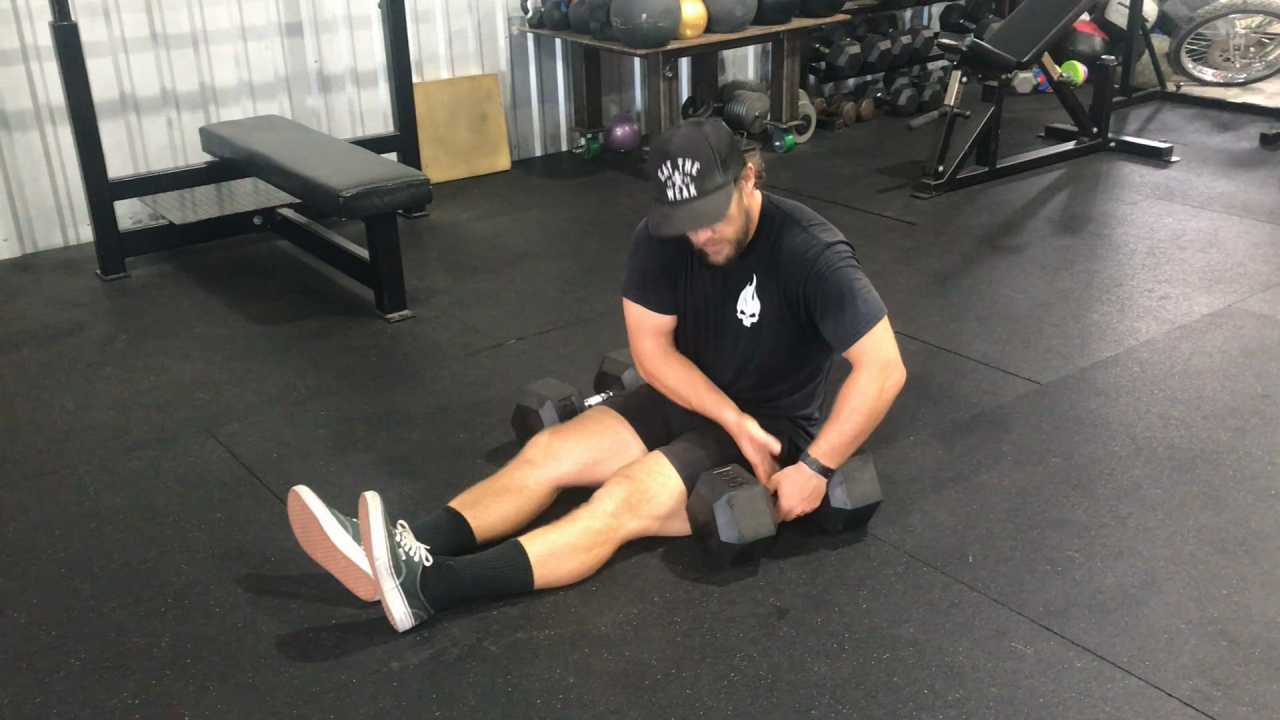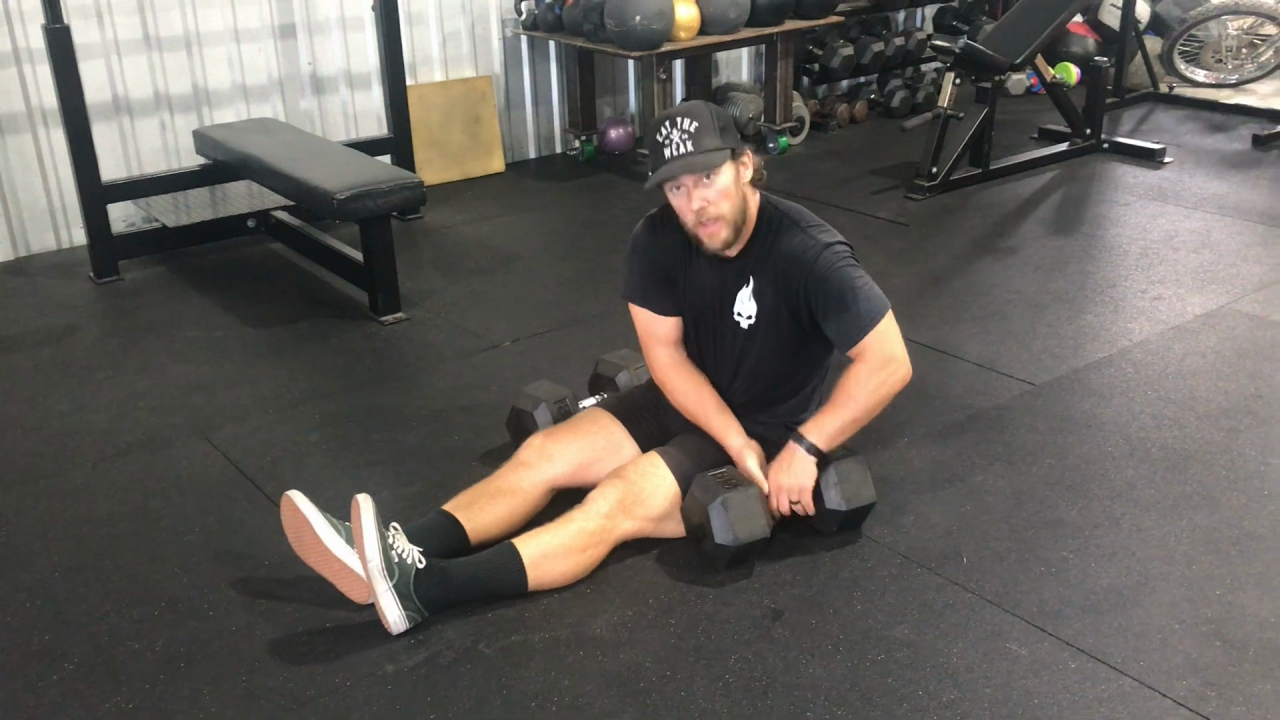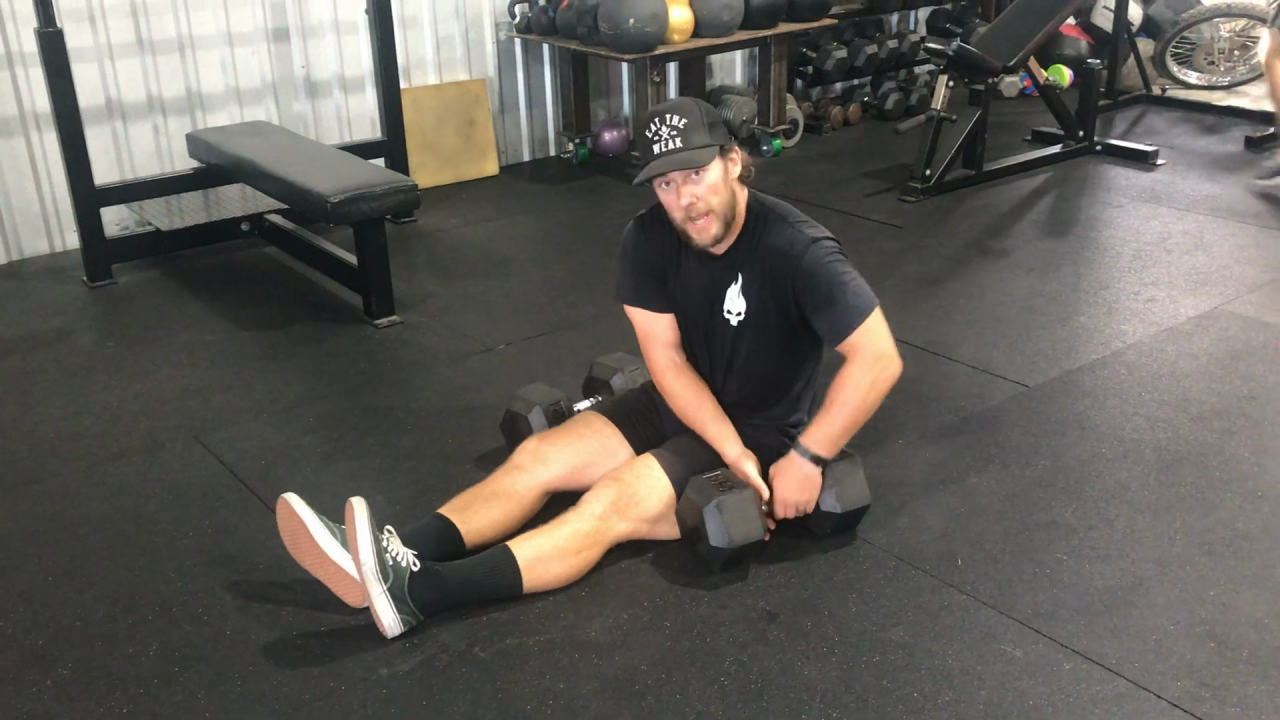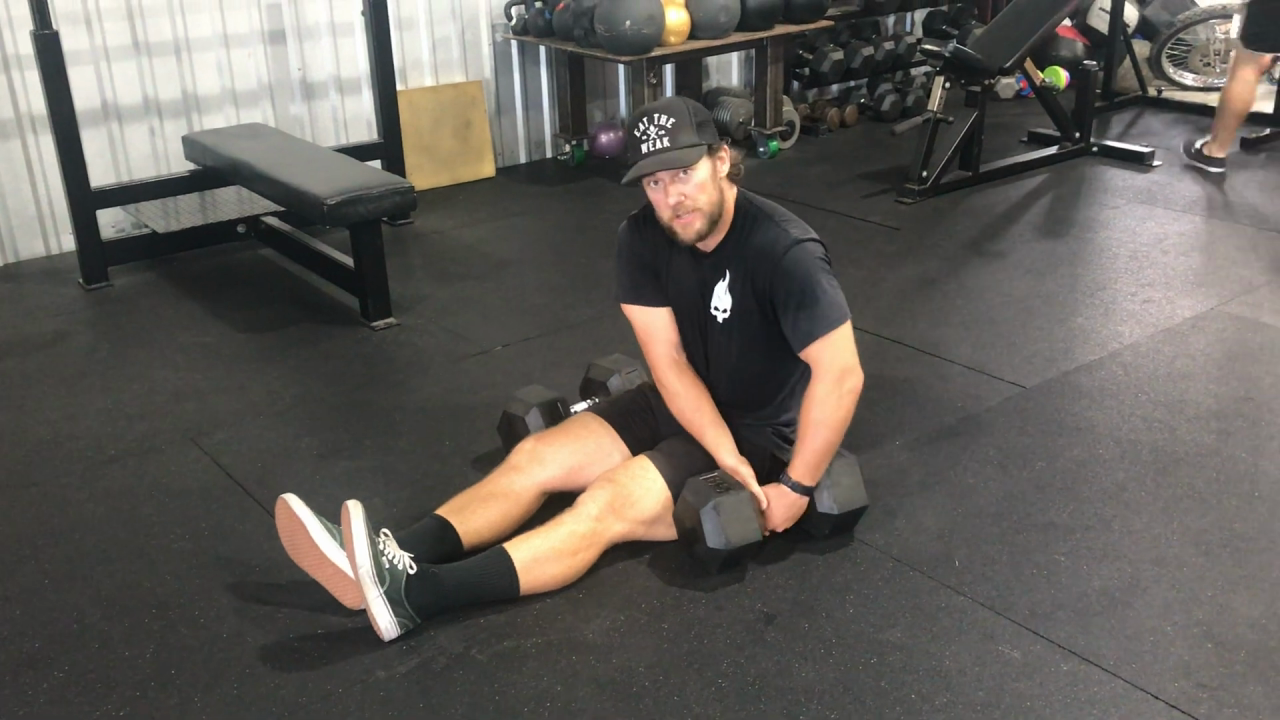
dt=0.2s
person 1, frame 1
left shoulder: (811, 253)
right shoulder: (660, 239)
left elbow: (882, 369)
right elbow: (651, 346)
left wrist: (815, 469)
right wrist: (732, 419)
left hip: (773, 429)
right hip: (691, 400)
left knee: (626, 500)
right knee: (547, 451)
left ankle: (428, 587)
right ankle: (405, 557)
person 1, frame 2
left shoulder: (809, 255)
right shoulder: (657, 239)
left elbow: (888, 363)
right elbow: (664, 354)
left wrist: (804, 448)
right wrist: (734, 443)
left hip: (768, 431)
right hip: (686, 401)
left knee: (619, 502)
right knee: (542, 452)
left ankle: (422, 587)
right ankle: (401, 559)
person 1, frame 3
left shoulder: (797, 251)
right shoulder: (647, 239)
left elbow: (879, 360)
right elbow: (666, 359)
left wrist: (807, 458)
right wrist: (730, 452)
left hip: (761, 431)
right hip: (679, 403)
left knee: (614, 504)
right knee: (539, 455)
left ankle: (417, 591)
right ankle: (393, 559)
person 1, frame 4
left shoulder: (784, 251)
right shoulder: (641, 239)
left elbow: (839, 376)
right elbow: (669, 363)
left wrist: (795, 488)
right wrist: (726, 459)
left hip: (756, 432)
right hip: (675, 405)
left knee: (609, 504)
right knee: (535, 456)
left ankle: (413, 595)
right ankle: (393, 560)
